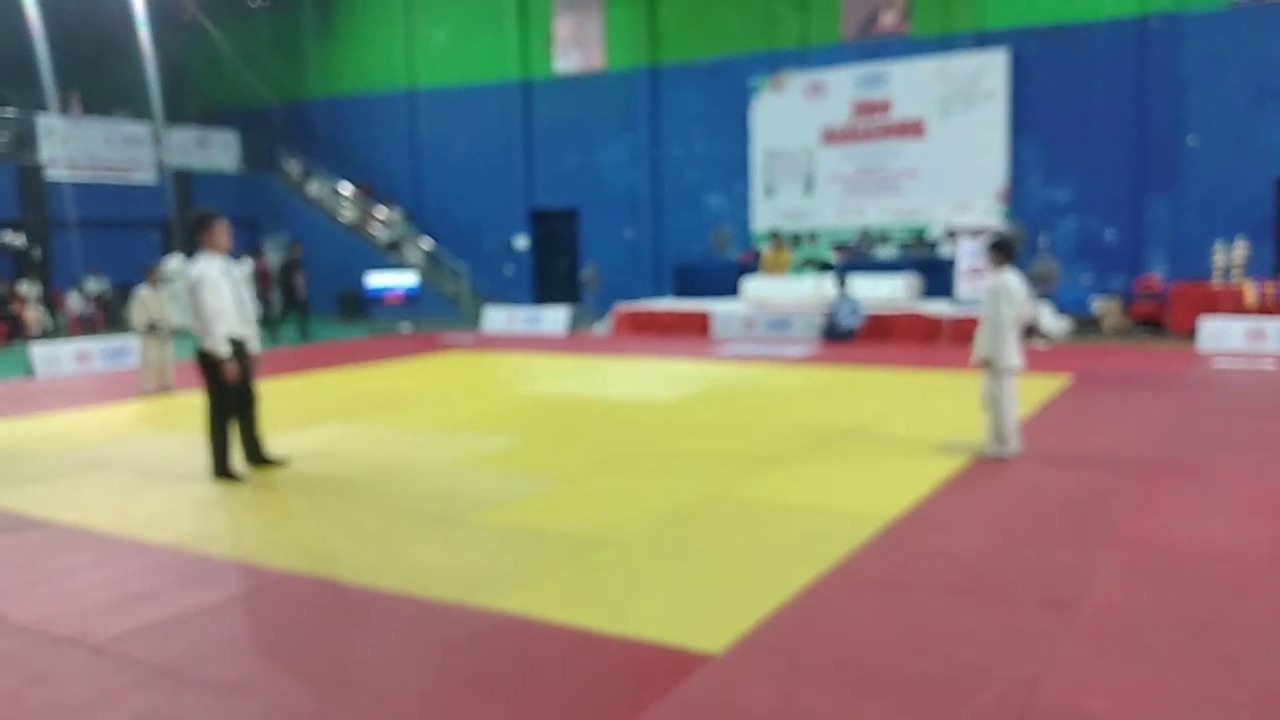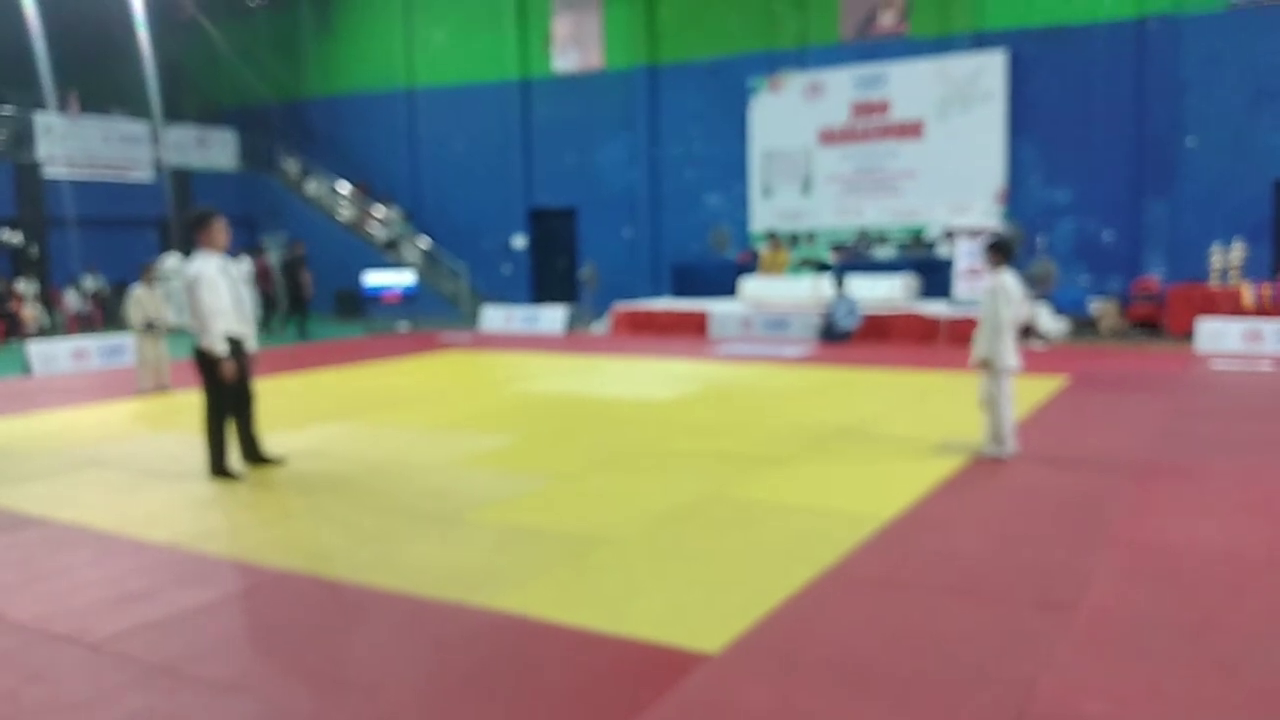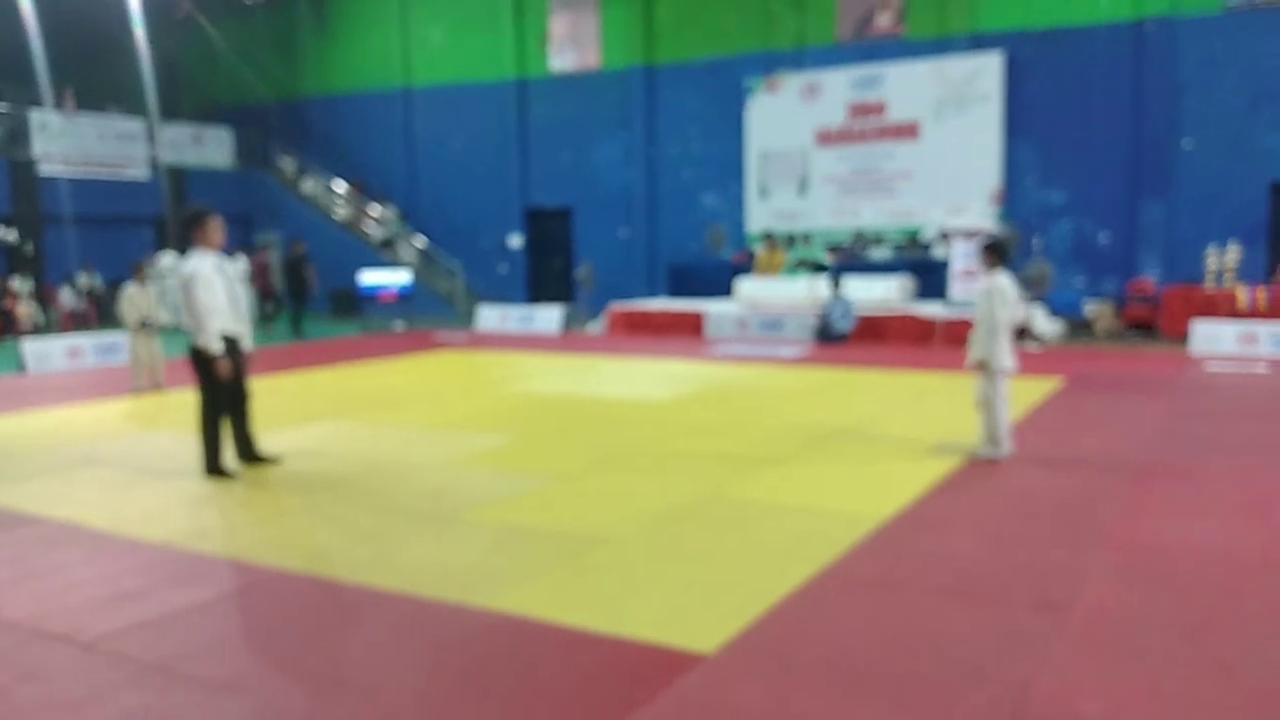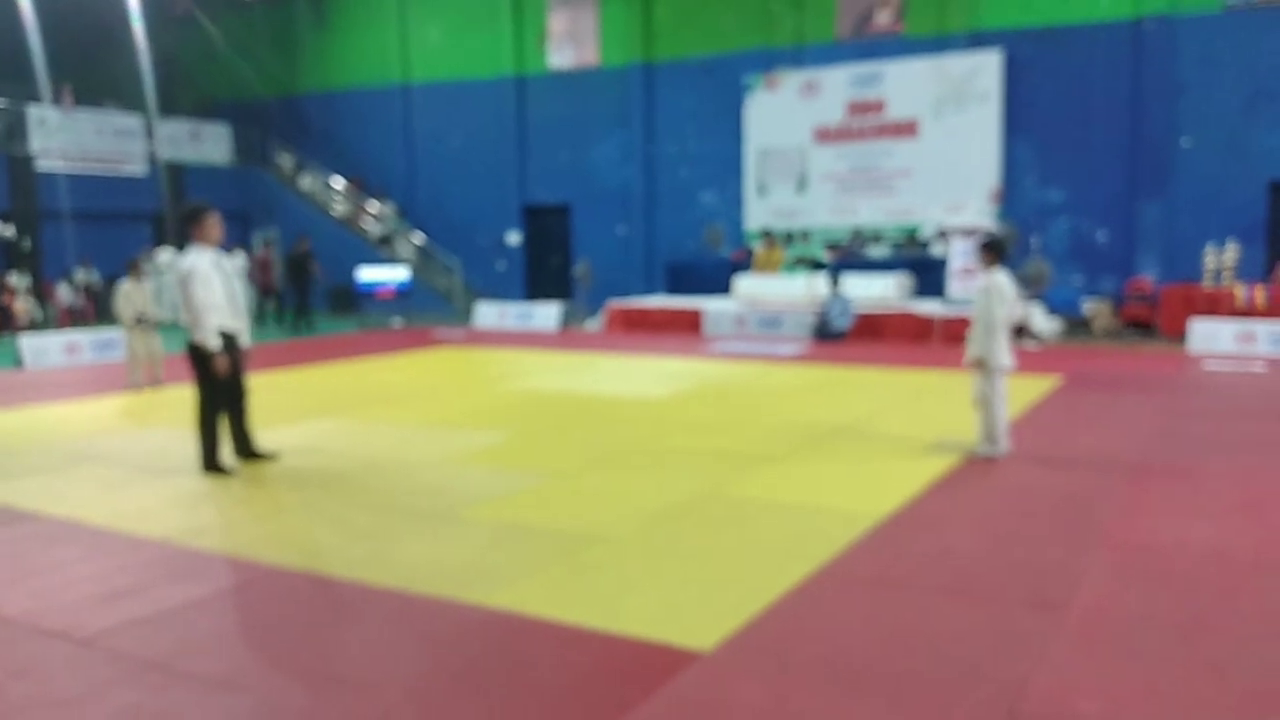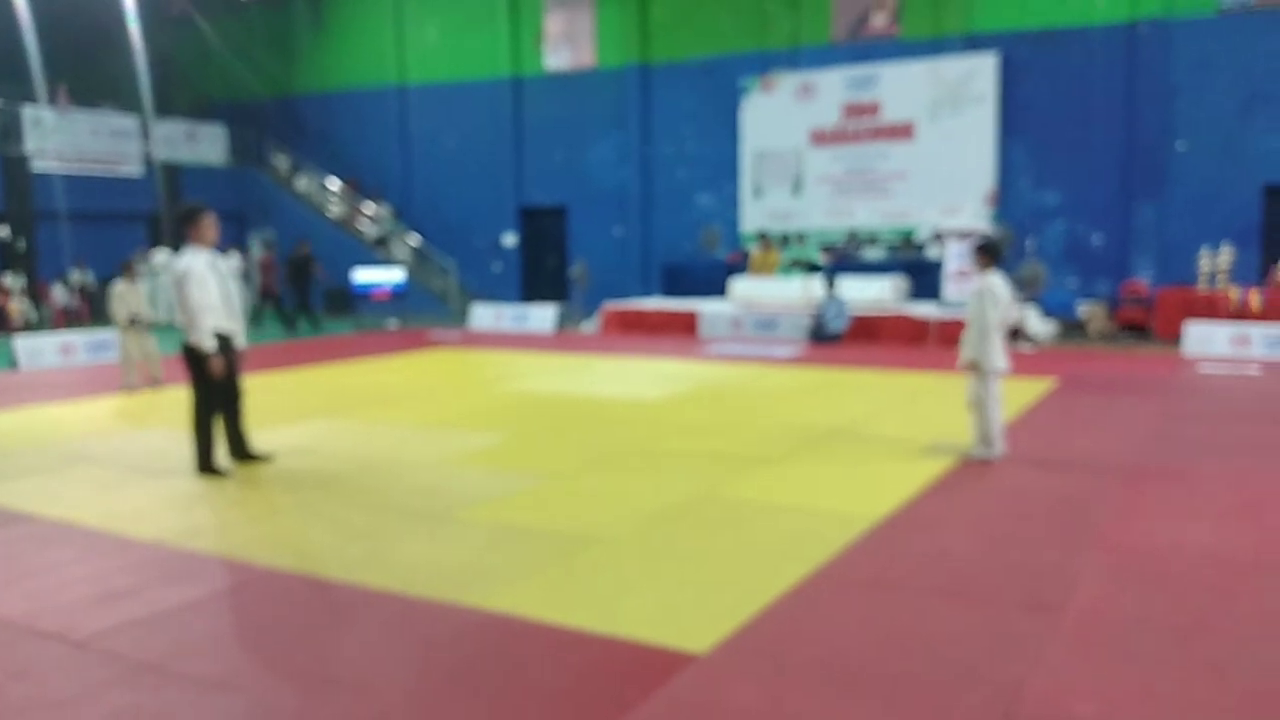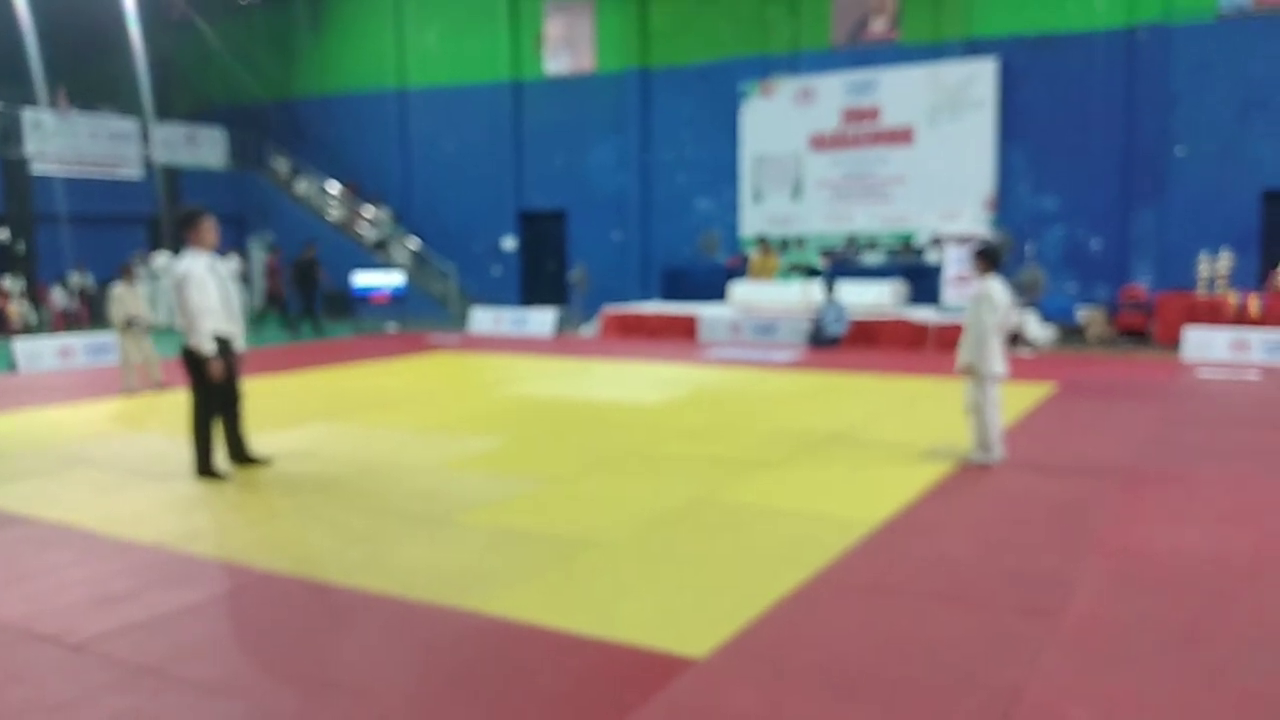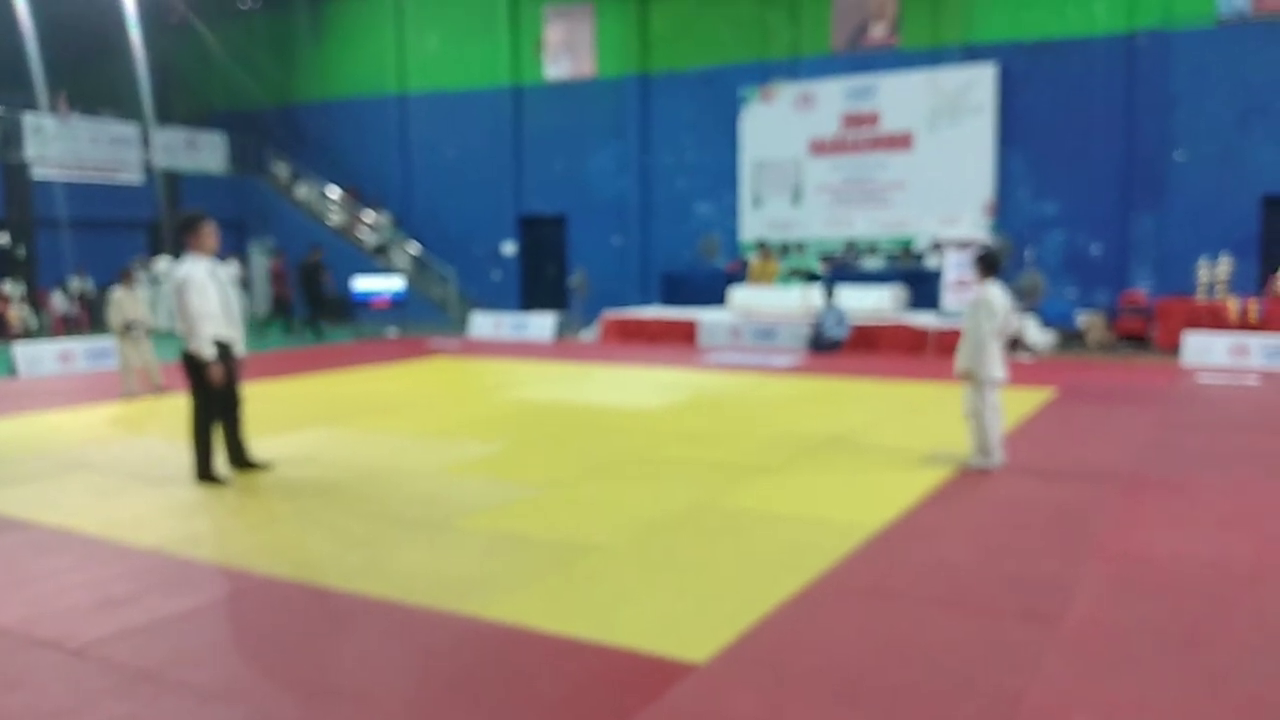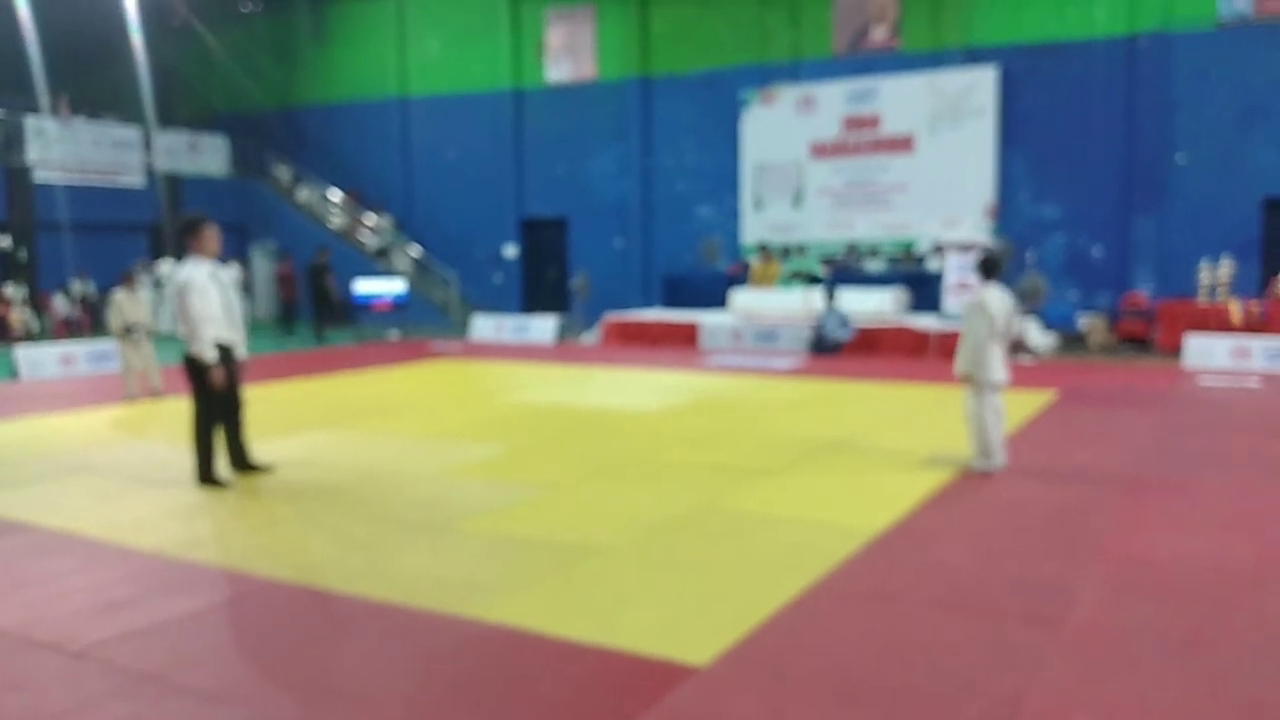
dt=0.1s
person 1, frame 1
left shoulder: (227, 265)
right shoulder: (203, 271)
right elbow: (211, 316)
left wrist: (251, 347)
right wrist: (225, 357)
left hip: (237, 346)
right hip: (219, 350)
left knee: (246, 403)
right knee: (222, 409)
left ankle: (255, 454)
right ankle: (222, 467)
person 1, frame 2
left shoulder: (225, 264)
right shoulder: (201, 269)
right elbow: (208, 314)
left wrist: (248, 346)
right wrist: (222, 355)
left hip: (235, 344)
right hip: (216, 349)
left knee: (243, 402)
right knee: (220, 407)
left ankle: (252, 453)
right ankle: (218, 465)
person 1, frame 3
left shoulder: (221, 262)
right shoulder: (197, 267)
right elbow: (204, 313)
left wrist: (244, 344)
right wrist: (217, 354)
left hip: (230, 343)
right hip: (212, 347)
left knee: (238, 400)
right knee: (215, 406)
left ankle: (247, 452)
right ankle: (213, 464)
person 1, frame 4
left shoulder: (218, 259)
right shoulder: (194, 264)
right elbow: (201, 309)
left wrist: (241, 341)
right wrist: (215, 350)
left hip: (227, 339)
right hip: (209, 344)
left knee: (235, 397)
right knee: (212, 402)
left ankle: (245, 448)
right ankle: (210, 461)
person 1, frame 5
left shoulder: (214, 260)
right shoulder: (189, 264)
right elbow: (197, 310)
left wrist: (237, 342)
right wrist: (210, 352)
left hip: (223, 341)
right hip: (205, 345)
left knee: (231, 398)
right knee: (207, 403)
left ankle: (240, 450)
right ankle: (205, 462)
person 1, frame 6
left shoulder: (214, 263)
right shoulder: (189, 268)
right elbow: (196, 314)
left wrist: (236, 345)
right wrist: (210, 355)
left hip: (223, 344)
right hip: (204, 348)
left knee: (230, 402)
right knee: (207, 407)
left ankle: (239, 453)
right ankle: (204, 465)
person 1, frame 7
left shoulder: (214, 268)
right shoulder: (189, 273)
right elbow: (196, 318)
left wrist: (236, 350)
right wrist: (210, 360)
left hip: (223, 348)
right hip: (204, 353)
left knee: (230, 406)
right knee: (207, 411)
left ankle: (239, 458)
right ankle: (204, 470)
person 1, frame 8
left shoulder: (216, 271)
right shoulder: (191, 276)
right elbow: (198, 321)
left wrist: (238, 353)
right wrist: (211, 362)
left hip: (225, 351)
right hip: (206, 356)
left knee: (232, 409)
right knee: (208, 415)
left ankle: (240, 460)
right ankle: (206, 473)
person 2, frame 1
left shoulder: (999, 283)
right shoulder: (1017, 279)
left elbow: (994, 322)
right elbow: (1024, 314)
left wrist: (983, 352)
left hip: (996, 350)
right hip: (1009, 348)
left knee: (998, 397)
right knee: (1005, 395)
left ankle: (1002, 445)
right ankle: (1010, 441)
person 2, frame 2
left shoulder: (997, 283)
right shoulder: (1013, 280)
left elbow: (993, 322)
right elbow: (1020, 315)
left wrist: (983, 353)
left hip: (995, 350)
right hip: (1006, 349)
left knee: (996, 398)
right knee: (1001, 396)
left ankle: (1000, 446)
right ankle: (1007, 442)
person 2, frame 3
left shoulder: (993, 285)
right shoulder: (1007, 282)
left elbow: (990, 324)
right elbow: (1015, 316)
left wrist: (980, 355)
left hip: (991, 352)
right hip: (1001, 350)
left knee: (992, 399)
right knee: (997, 398)
left ankle: (995, 447)
right ankle: (1002, 443)
person 2, frame 4
left shoulder: (991, 283)
right shoulder: (1005, 279)
left elbow: (987, 321)
right elbow: (1013, 314)
left wrist: (977, 353)
left hip: (989, 350)
right hip: (999, 348)
left knee: (989, 397)
right knee: (994, 396)
left ankle: (993, 445)
right ankle: (1000, 441)
person 2, frame 5
left shoulder: (985, 286)
right shoulder: (1001, 282)
left elbow: (981, 324)
right elbow: (1009, 316)
left wrist: (970, 355)
left hip: (983, 353)
right hip: (995, 351)
left knee: (984, 400)
right knee: (990, 398)
left ankle: (988, 448)
right ankle: (995, 444)
person 2, frame 6
left shoulder: (983, 290)
right shoulder: (1001, 287)
left elbow: (978, 329)
right elbow: (1008, 321)
left wrist: (967, 360)
left hip: (981, 357)
right hip: (993, 356)
left knee: (982, 404)
right knee: (989, 403)
left ankle: (987, 453)
right ankle: (994, 449)
person 2, frame 7
left shoulder: (981, 296)
right shoulder: (1002, 293)
left elbow: (975, 334)
right elbow: (1010, 327)
left wrist: (964, 365)
left hip: (980, 362)
right hip: (995, 360)
left knee: (981, 409)
right knee: (990, 407)
left ankle: (986, 457)
right ankle: (995, 454)
person 2, frame 8
left shoulder: (980, 299)
right shoulder: (1006, 296)
left elbow: (972, 337)
right elbow: (1014, 331)
left wrist: (964, 368)
left hip: (980, 365)
right hip: (997, 362)
left knee: (981, 412)
right knee: (994, 410)
left ankle: (987, 460)
right ankle: (997, 456)
